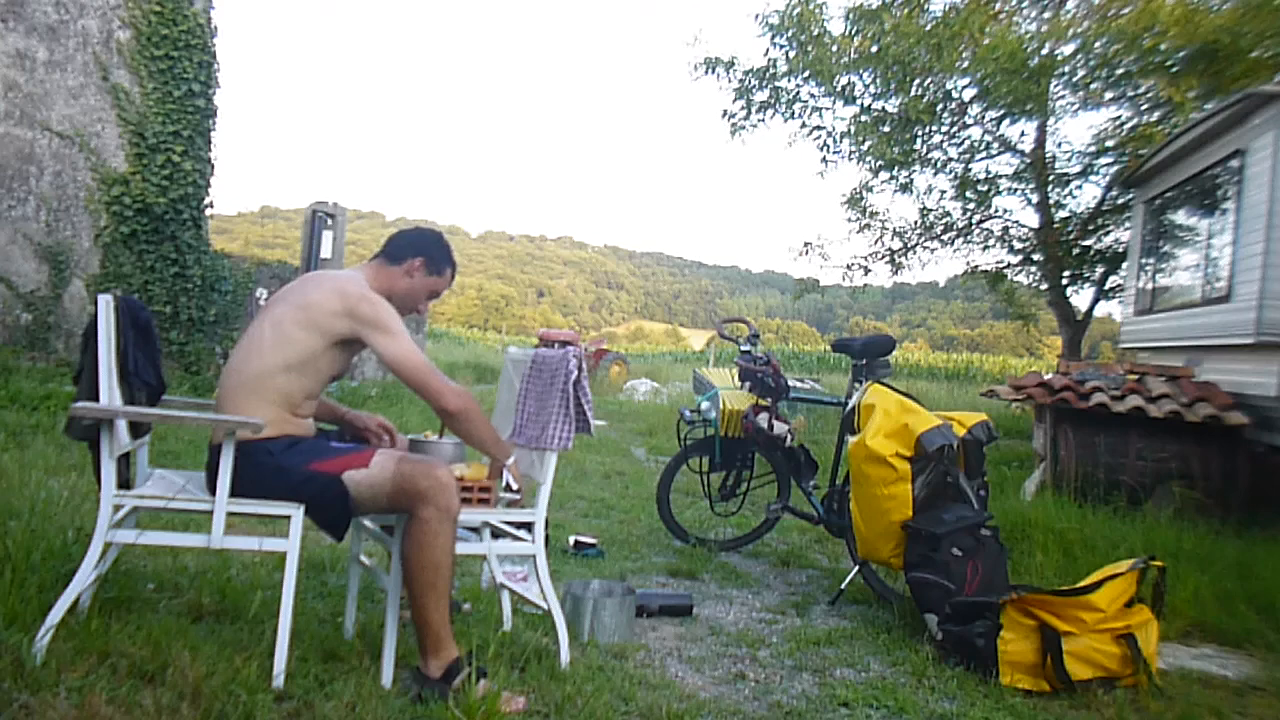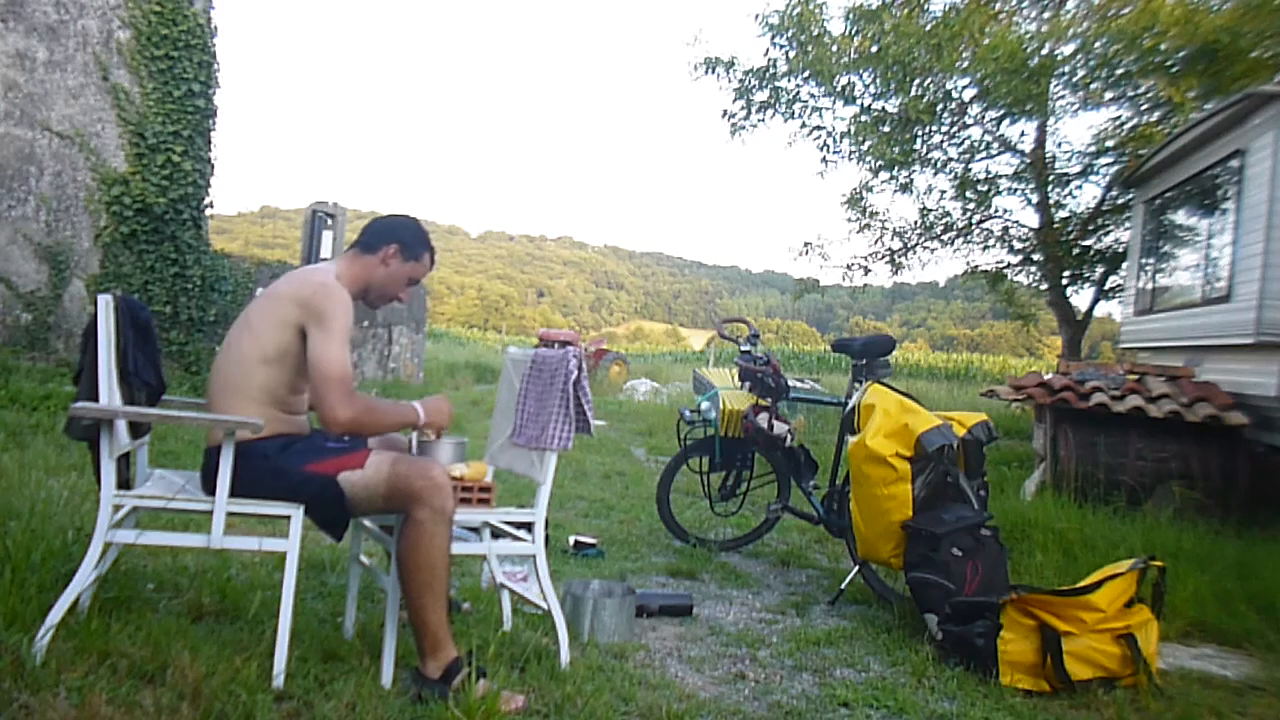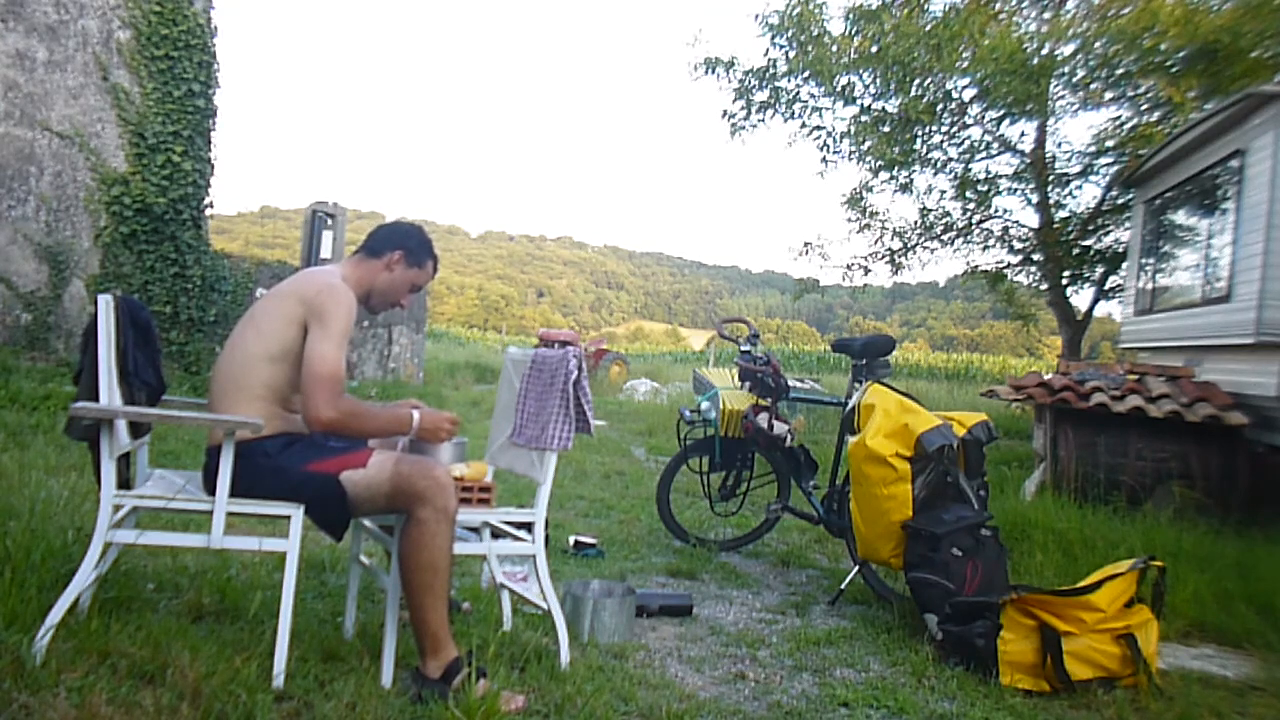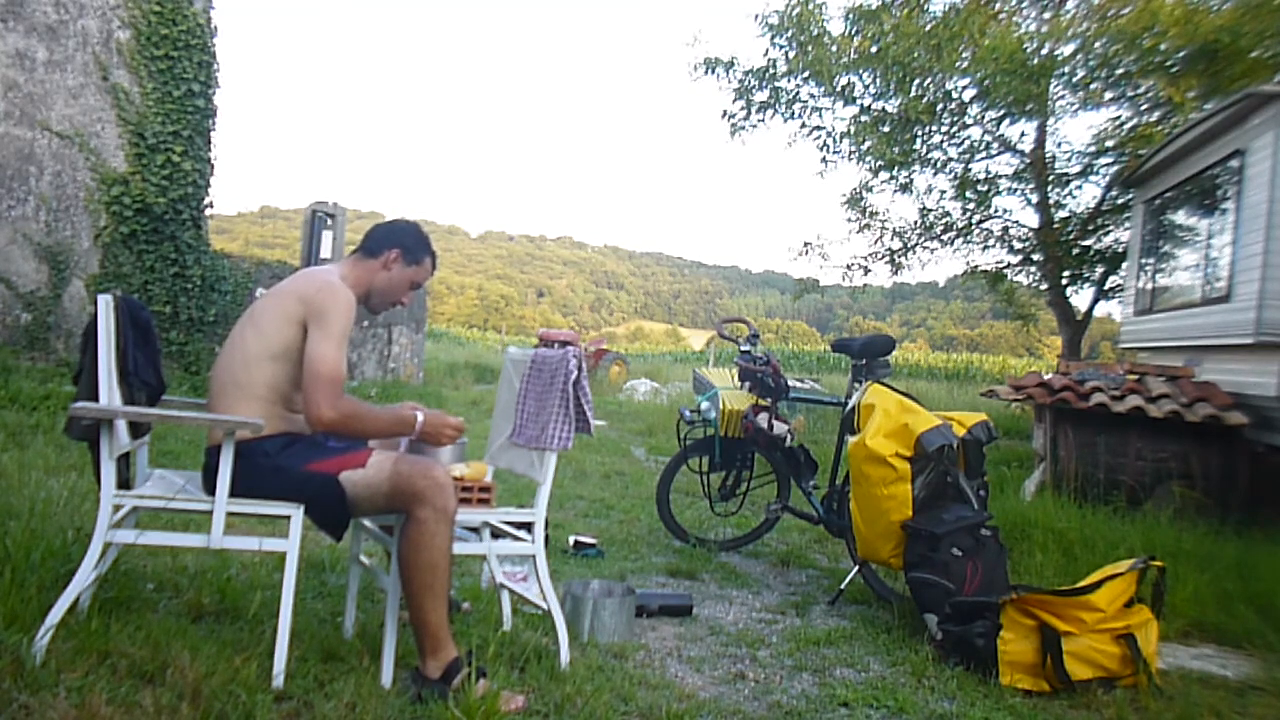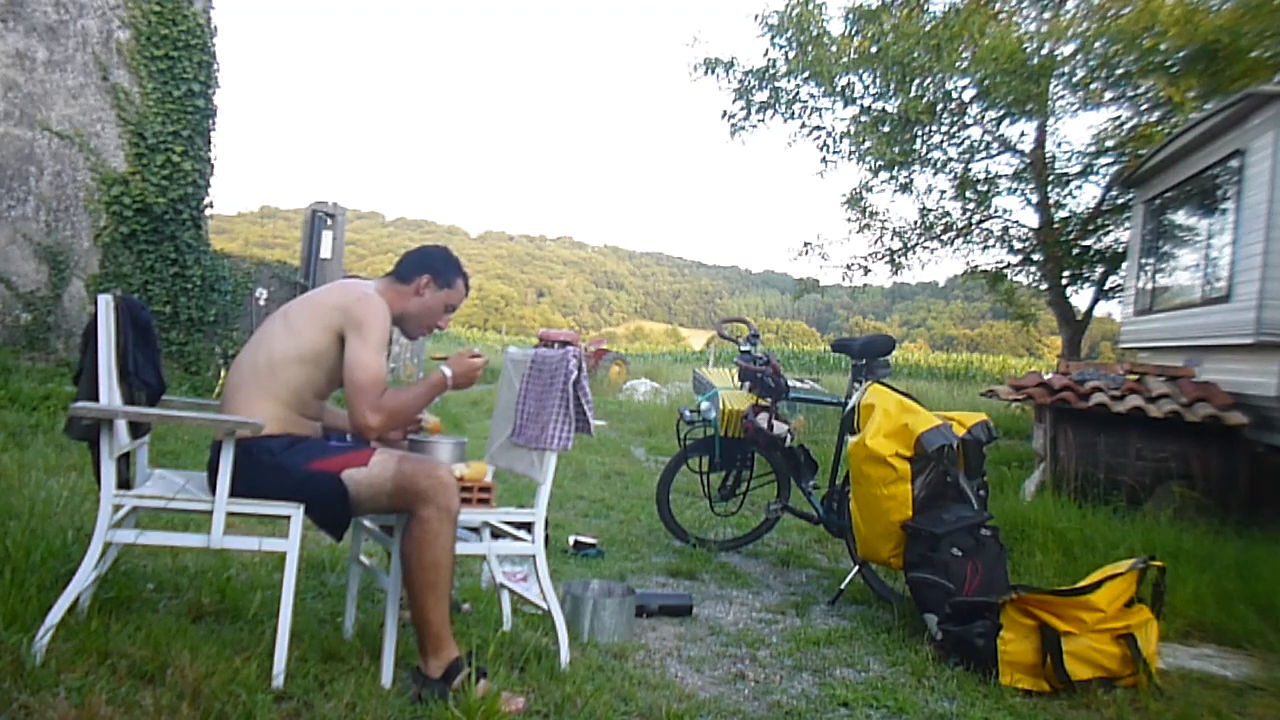
dt=1s
person 1, frame 1
left shoulder: (326, 286)
right shoulder: (362, 301)
right elbow: (449, 400)
left wrist: (346, 417)
right wrist: (504, 458)
left hip: (262, 447)
right hip: (264, 456)
left knee: (407, 456)
right knee: (433, 485)
left ankle: (427, 594)
right ankle: (440, 669)
person 1, frame 2
left shoulder: (313, 284)
right shoulder: (328, 294)
right elbow: (340, 415)
left wrist: (402, 415)
right wrist: (418, 412)
left hip: (262, 447)
right hip: (256, 458)
left knee: (403, 457)
right knee: (427, 485)
left ankle: (426, 595)
right ankle: (439, 669)
person 1, frame 3
left shoulder: (316, 285)
right shoulder: (334, 293)
right elbow: (324, 413)
left wrist: (391, 414)
right wrist: (412, 422)
left hip: (258, 449)
right hip: (259, 457)
left knee: (399, 459)
right knee: (431, 485)
left ankle: (426, 595)
right ankle: (439, 669)
person 1, frame 4
left shoulder: (316, 285)
right shoulder: (333, 293)
right elbow: (326, 412)
left wrist: (392, 417)
right wrist: (414, 423)
left hip: (255, 450)
right hip: (259, 457)
left knee: (396, 456)
right knee: (430, 485)
left ankle: (425, 593)
right ankle: (439, 669)
person 1, frame 5
left shoulder: (349, 299)
right shoulder: (369, 305)
right elbow: (369, 417)
left wrist: (382, 431)
right wrist: (444, 376)
left hip: (260, 449)
right hip: (264, 455)
left knee: (411, 469)
right knee: (434, 484)
left ankle: (426, 598)
right ankle: (440, 669)
